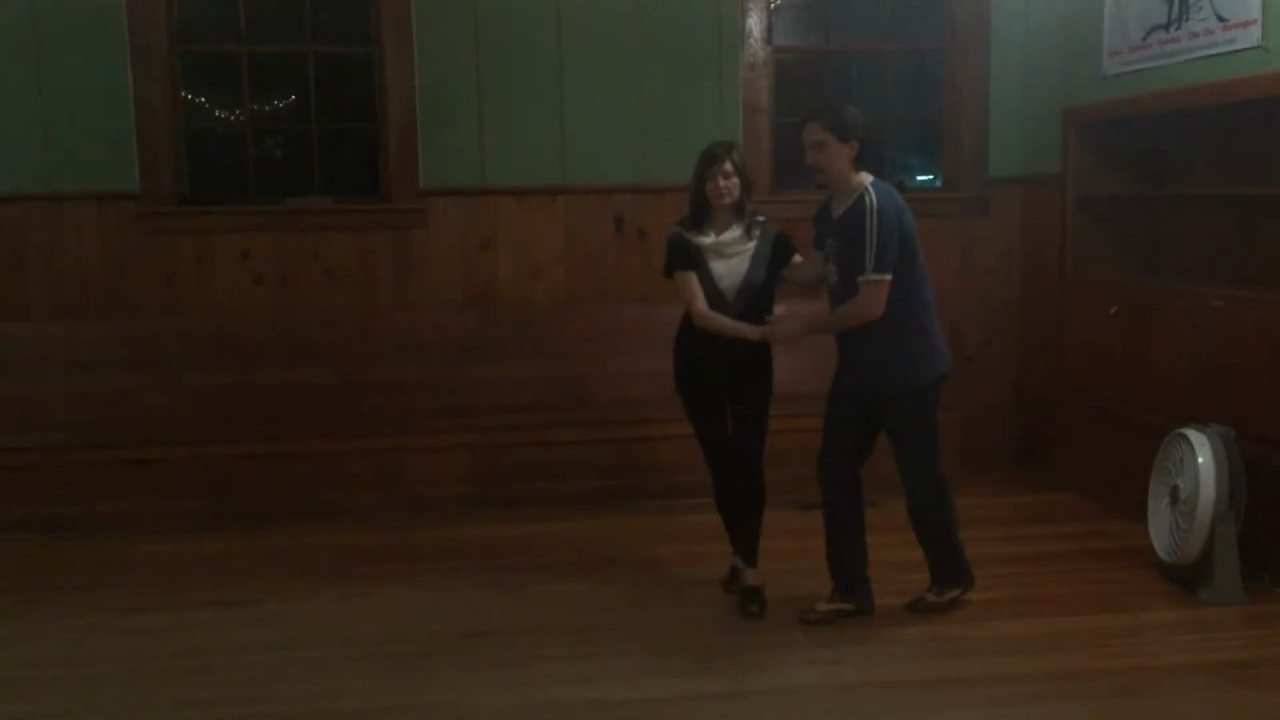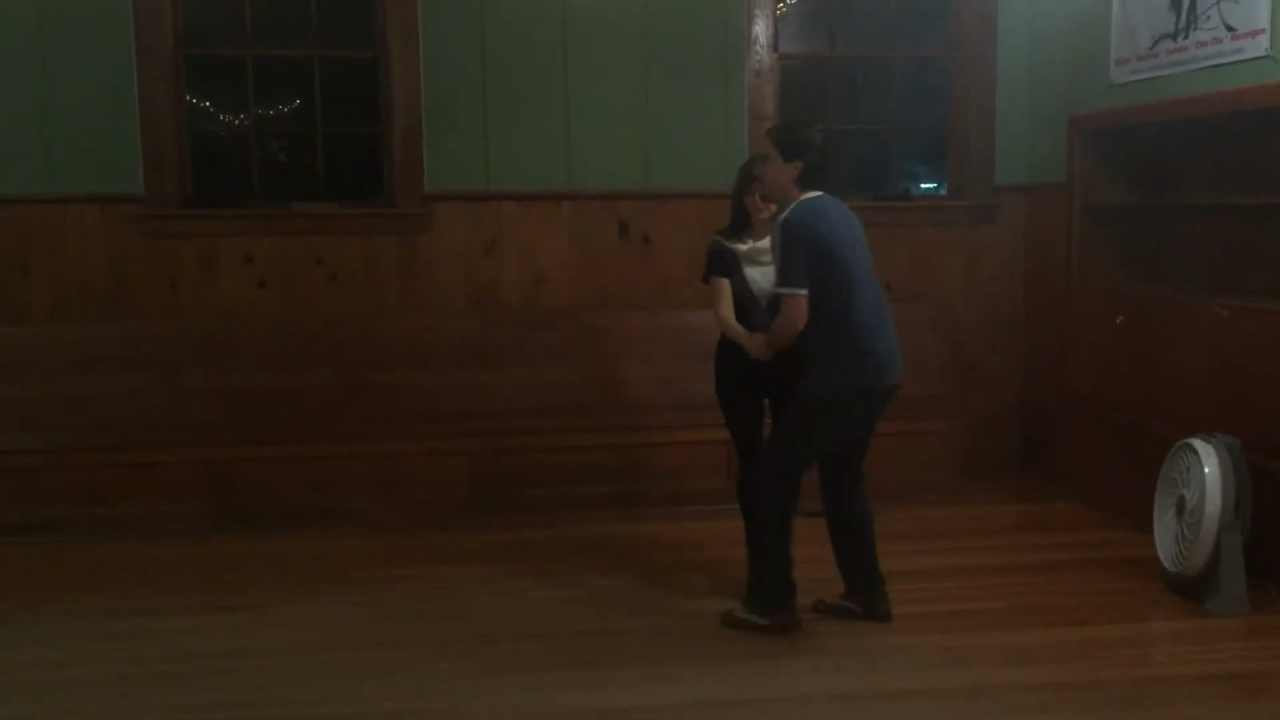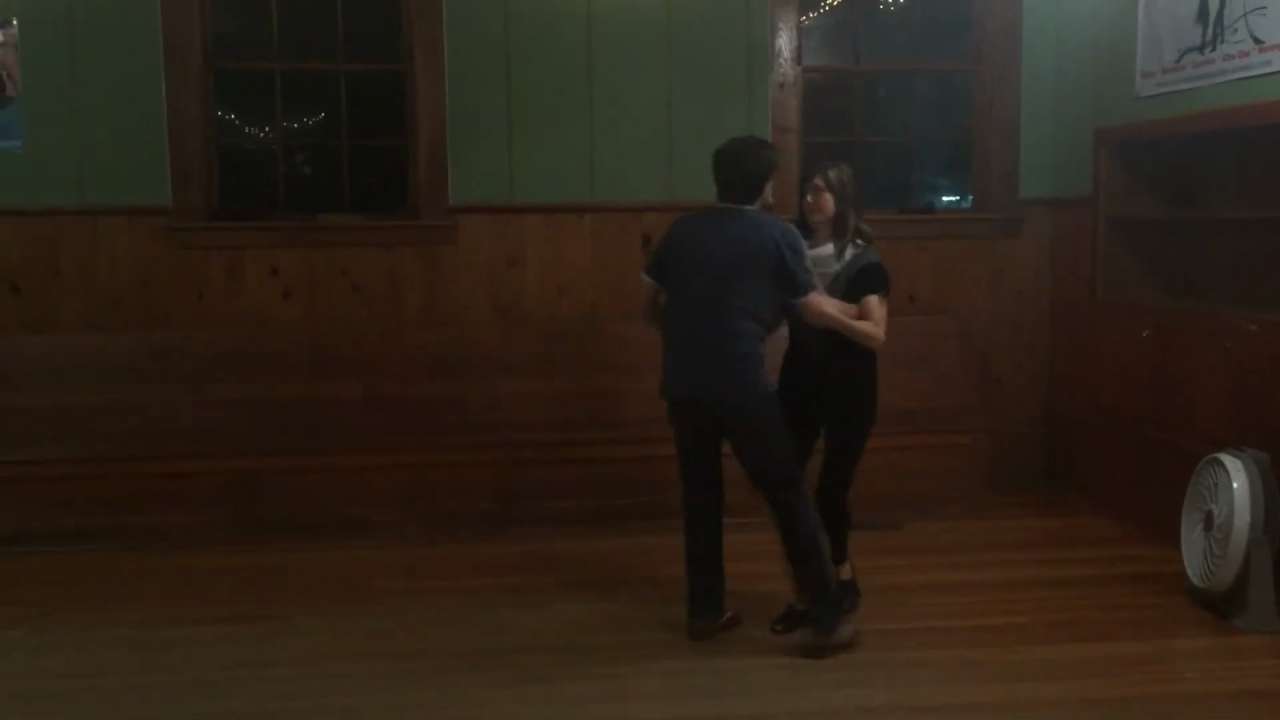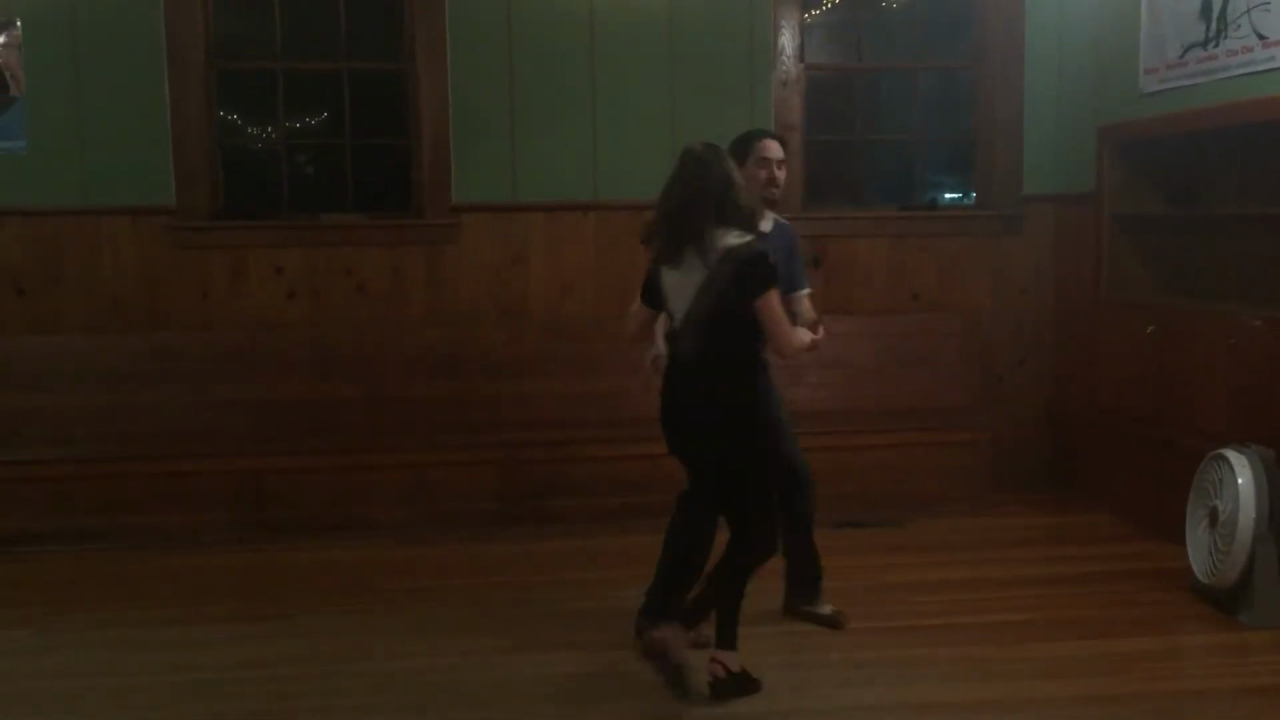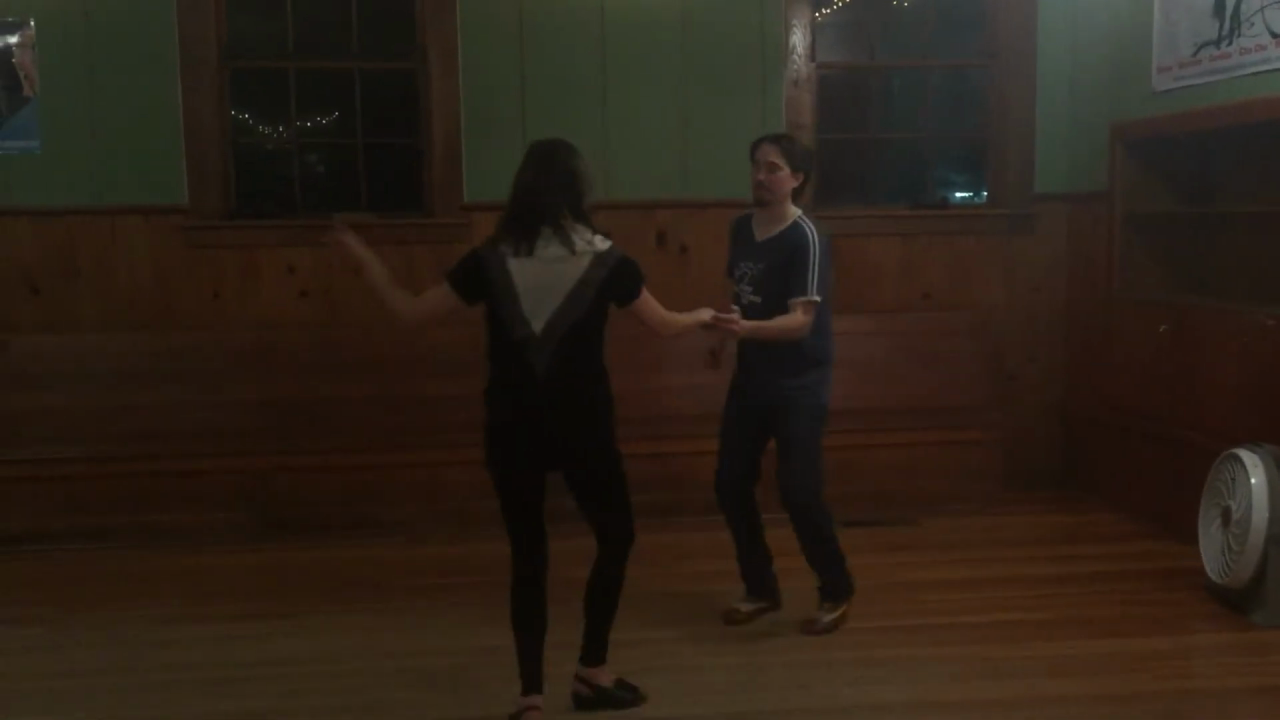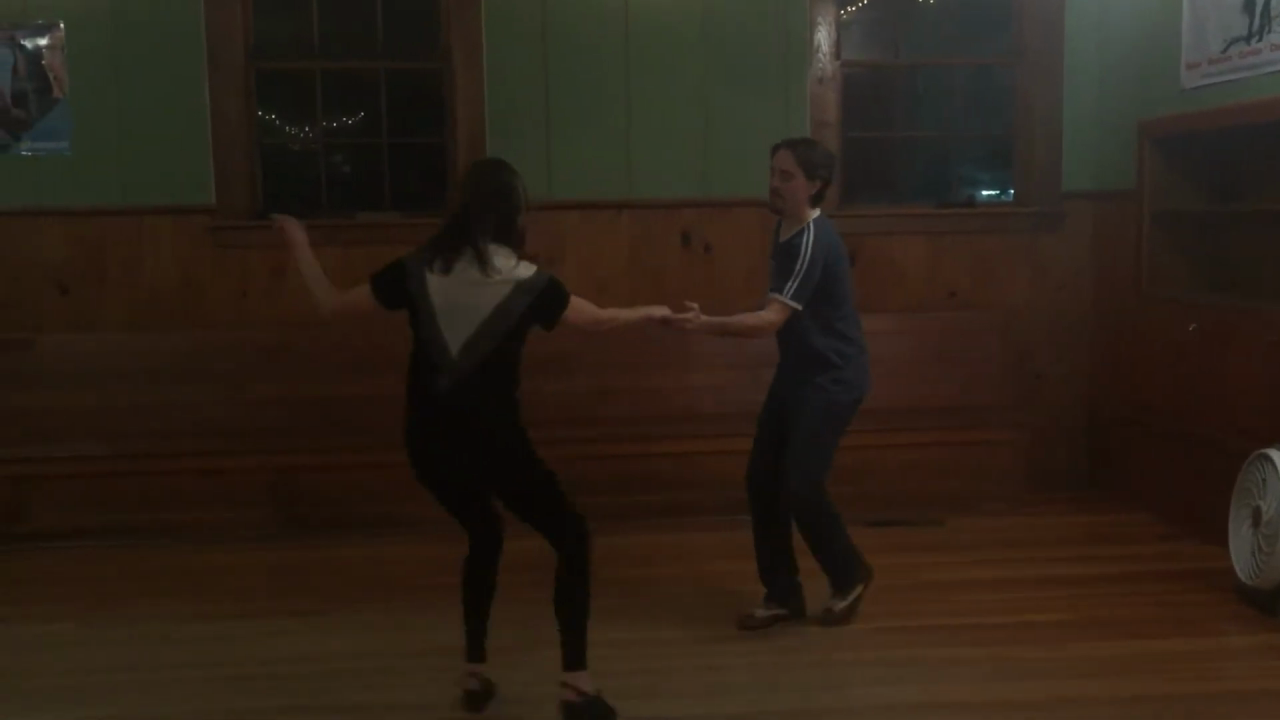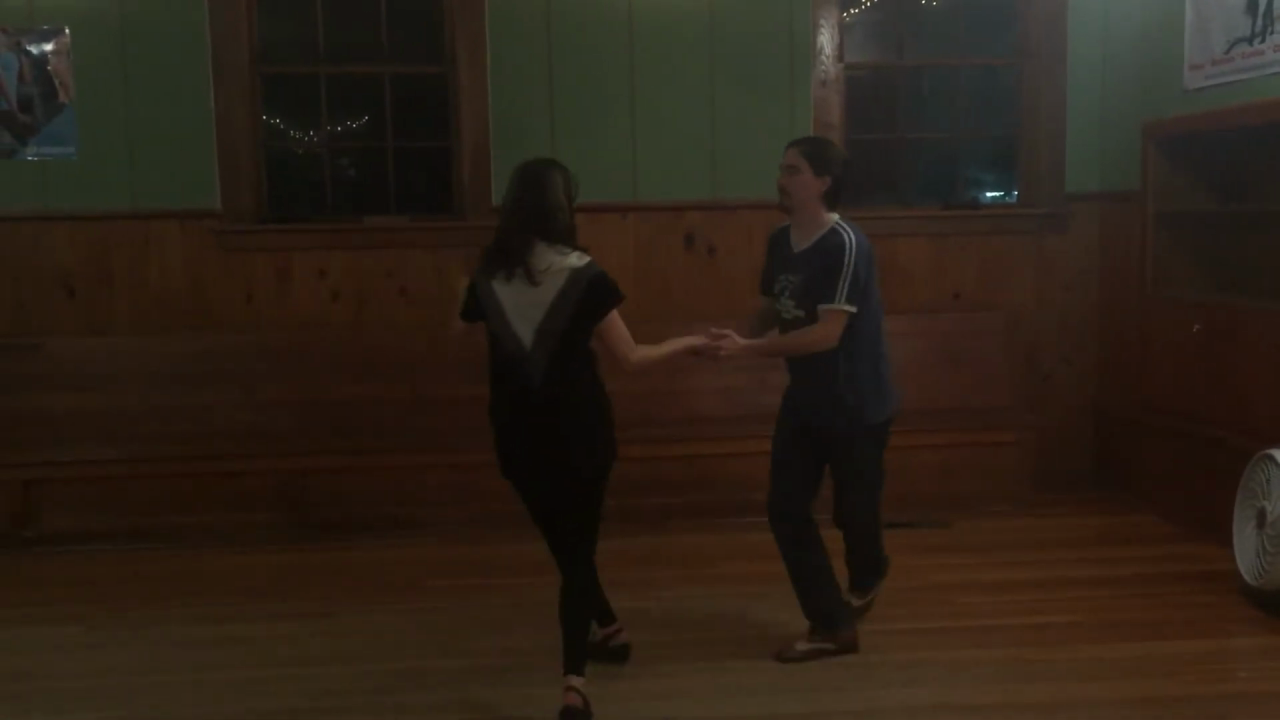
dt=0.7s
person 1, frame 1
left shoulder: (767, 237)
right shoulder: (684, 242)
right elbow: (699, 313)
right wrist: (753, 331)
left hip: (751, 364)
right hip: (700, 364)
left knee: (748, 463)
right knee: (719, 461)
left ankle: (749, 571)
right ankle: (737, 557)
person 1, frame 2
right shoulder: (724, 249)
right elbow: (723, 316)
right wrist: (752, 341)
left hip: (790, 365)
right hip: (739, 366)
right knee: (751, 459)
right ankle: (758, 558)
person 1, frame 3
left shoulder: (864, 263)
left elbow: (876, 335)
left hip: (848, 390)
right hip: (798, 383)
left knee: (831, 491)
left ankle: (842, 566)
right ankle: (806, 596)
person 1, frame 4
left shoulder: (668, 258)
right shoulder: (750, 256)
left elbow: (638, 326)
right elbow: (785, 343)
right wrist: (805, 333)
left hip: (684, 410)
right hip: (738, 410)
left knee: (743, 526)
right knee: (760, 531)
left ankle: (727, 658)
right ankle: (674, 629)
person 1, frame 5
left shoulder: (492, 259)
right shoulder: (605, 258)
left elbow: (412, 310)
right elbow: (664, 324)
left wrist: (365, 258)
right wrist: (705, 316)
left hip: (513, 426)
right hip: (583, 423)
left knee: (528, 554)
right knee: (617, 539)
right ankle: (594, 672)
person 1, frame 6
left shoulder: (418, 270)
right shoulder: (528, 283)
left elbow: (333, 304)
right elbow: (599, 319)
left wrist: (300, 246)
right wrist: (652, 311)
left hip: (430, 441)
right hip: (494, 439)
left knee: (485, 539)
right knee: (573, 540)
left ankle: (476, 672)
person 1, frame 7
left shoulder: (490, 275)
right shoulder: (584, 276)
left elbow: (463, 324)
right elbow: (629, 356)
right wrist: (684, 342)
left hip: (516, 432)
right hip: (579, 428)
left knee: (564, 538)
right knee: (576, 544)
left ankle: (604, 629)
person 2, frame 1
left shoulder: (877, 207)
right shoulder: (829, 210)
left elbow: (870, 304)
left wrist: (804, 326)
left hip: (908, 367)
right hip: (859, 367)
left knee: (920, 476)
right knee: (835, 468)
left ankle: (953, 576)
right ankle: (851, 590)
person 2, frame 2
left shoulder: (793, 223)
right shoulder: (836, 211)
left elbow: (796, 318)
left wrist: (765, 344)
left hip: (841, 376)
right hip: (877, 369)
left knee: (774, 477)
right knee: (842, 476)
left ankle: (770, 605)
right ankle: (867, 592)
person 2, frame 3
left shoulder: (684, 229)
right shoulder: (779, 235)
left elbow: (652, 305)
right elbow: (816, 311)
right wrist: (859, 312)
left hip: (683, 385)
right hip: (741, 387)
left knee: (701, 494)
right knee: (788, 494)
left ankle: (705, 611)
right ankle: (827, 620)
person 2, frame 4
left shoulder: (785, 236)
left elbow: (799, 303)
left wrist: (810, 323)
right wrist: (660, 340)
left knee: (796, 479)
left ankle: (803, 593)
right ankle: (658, 610)
person 2, frame 5
left shoulder: (805, 237)
right shoulder: (740, 228)
left elbow: (801, 321)
left wrist: (747, 329)
right wrist: (727, 335)
left hip: (800, 384)
right hip: (750, 378)
left knee: (798, 490)
right knee: (730, 486)
left ankle: (836, 591)
right ankle: (762, 589)
person 2, frame 6
left shoulder: (814, 241)
right shoulder: (785, 229)
left elbow: (772, 319)
left wrist: (706, 324)
left hip: (831, 381)
right hip: (795, 376)
left knee: (799, 486)
right knee: (762, 481)
left ankle: (850, 575)
right ankle: (783, 595)
person 2, frame 7
left shoulder: (846, 246)
right shoulder: (781, 242)
left elbow: (826, 335)
left wrist: (748, 349)
right wrist: (729, 338)
left hip: (857, 403)
right hip: (804, 399)
left knee: (855, 509)
right knee: (785, 509)
left ankle: (866, 578)
right ankle: (830, 626)
